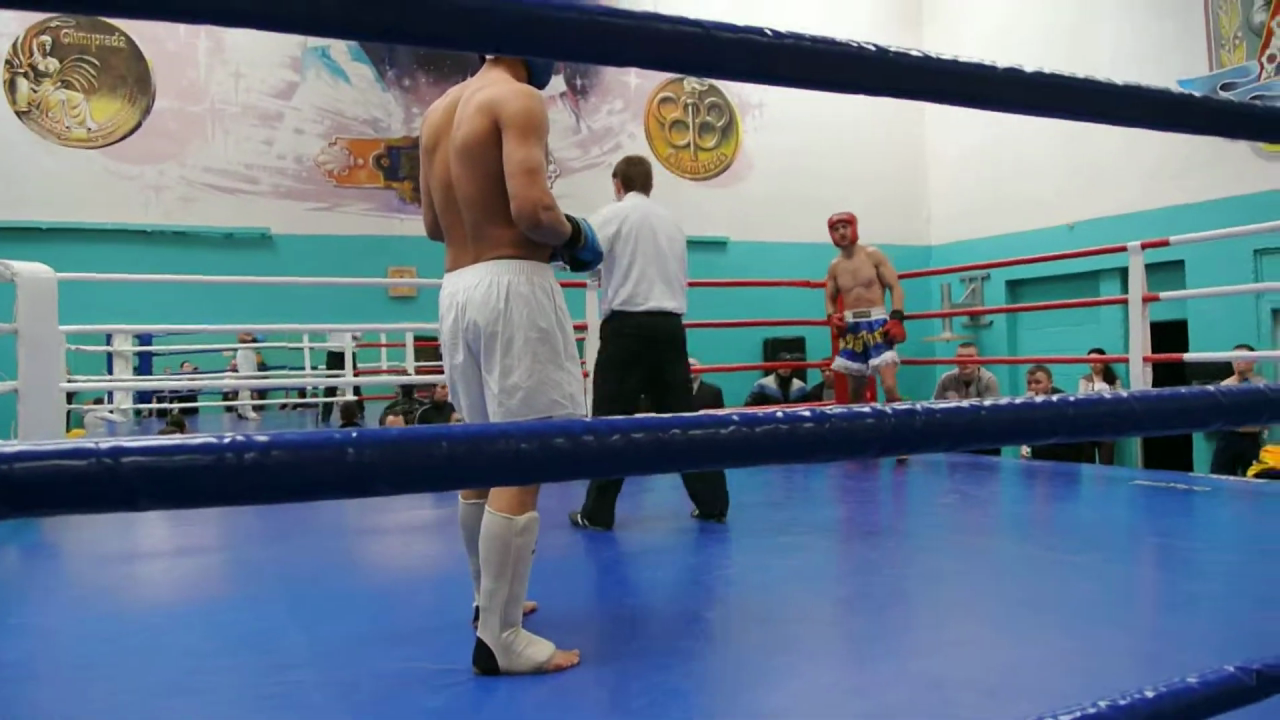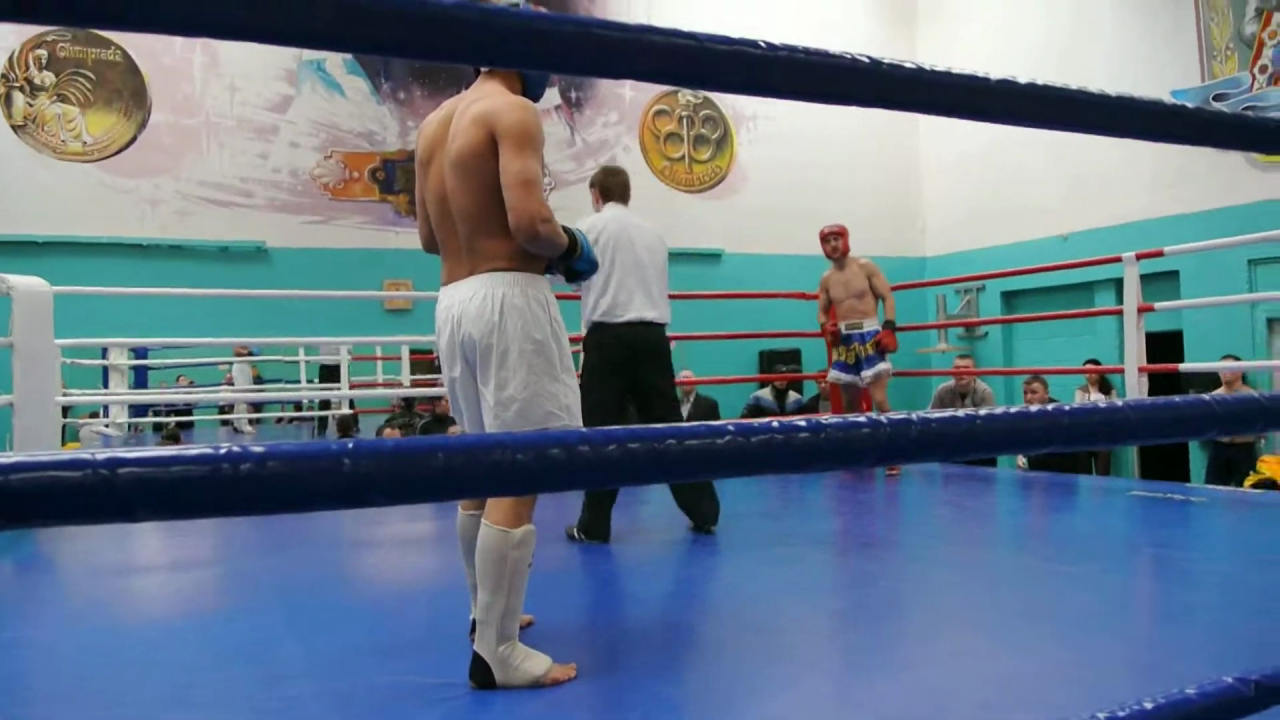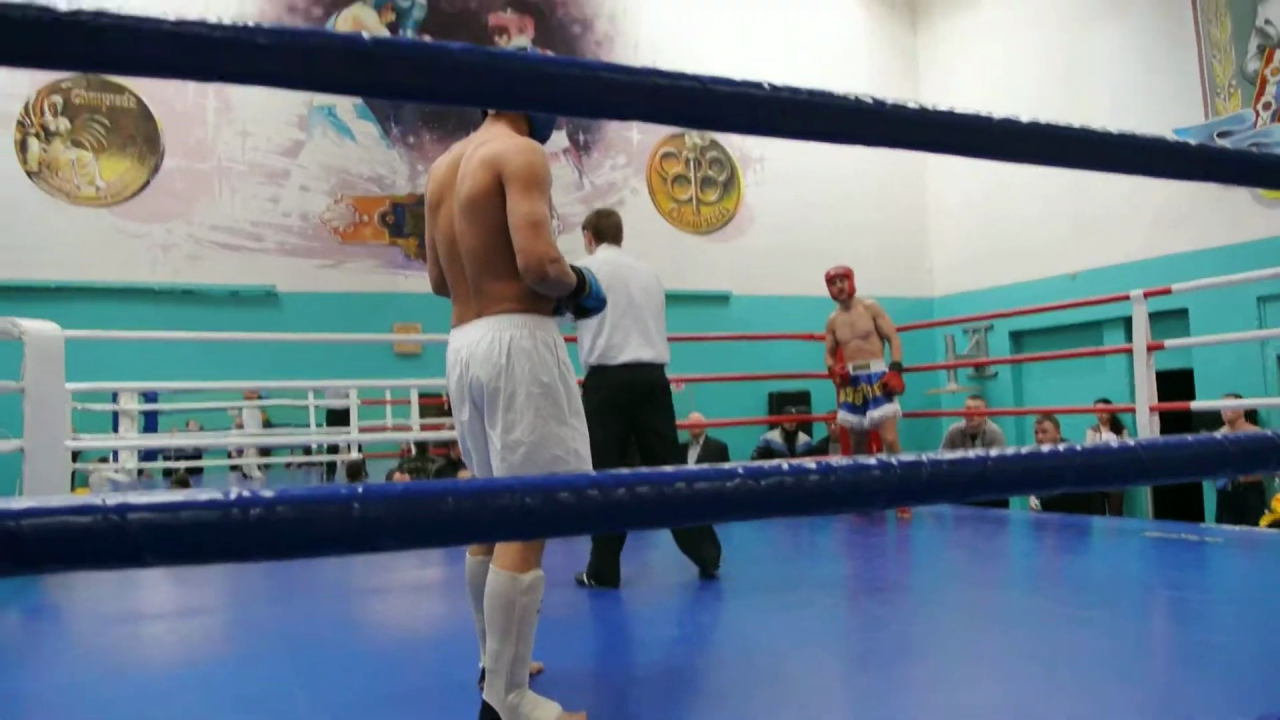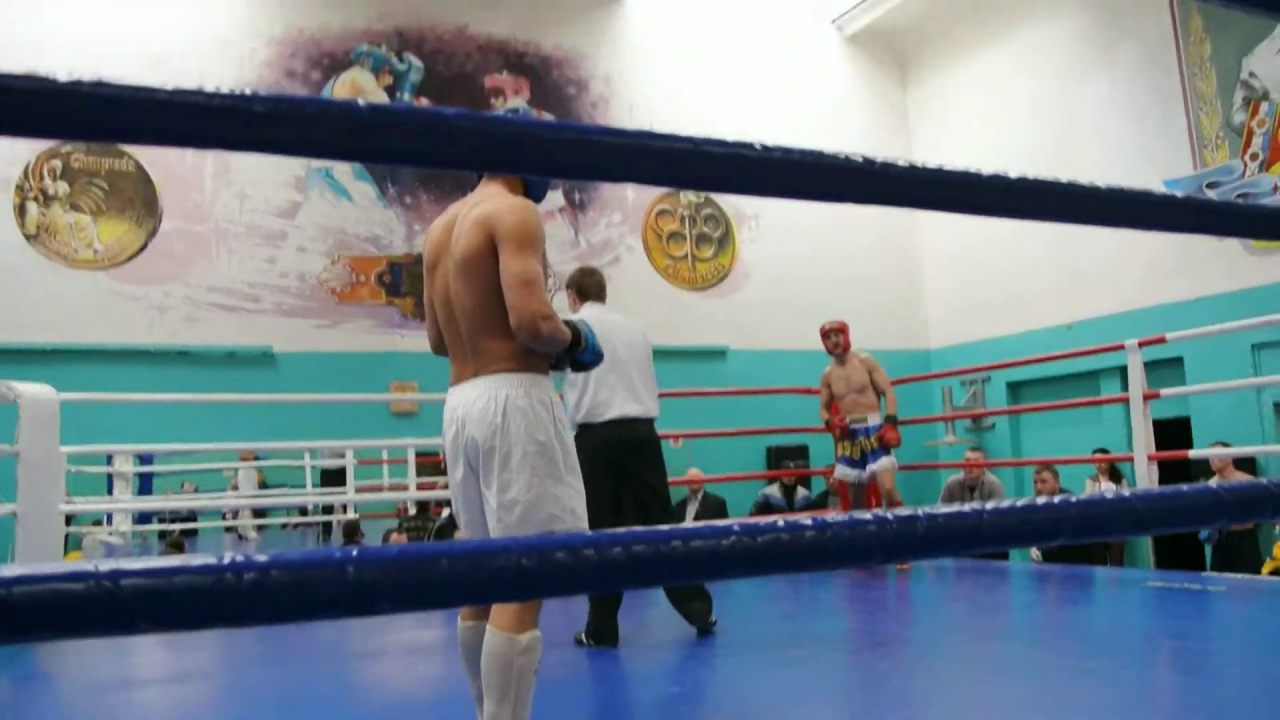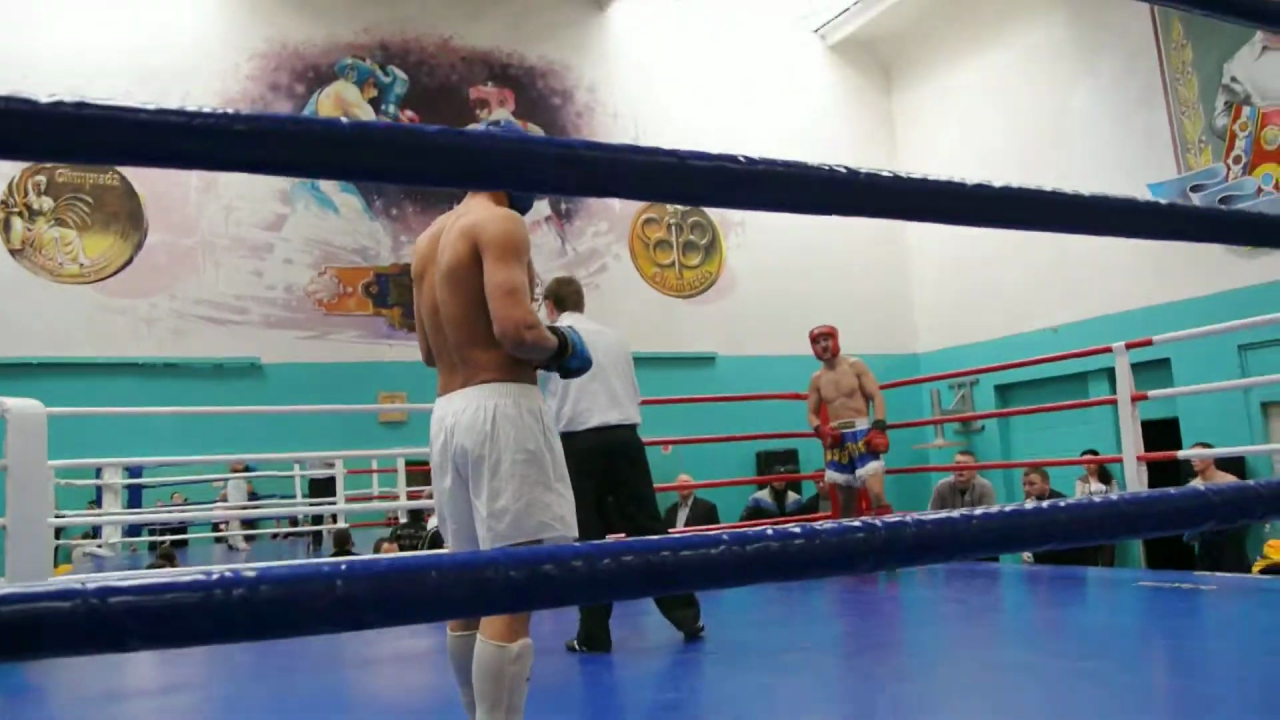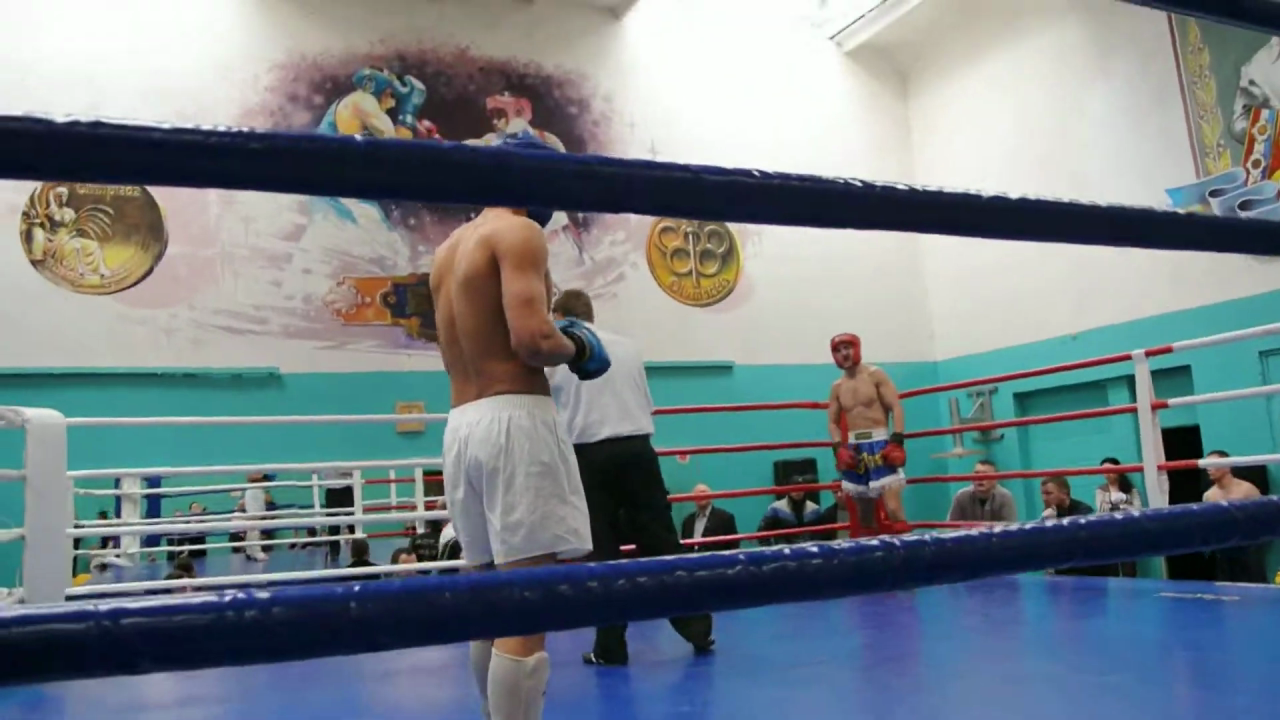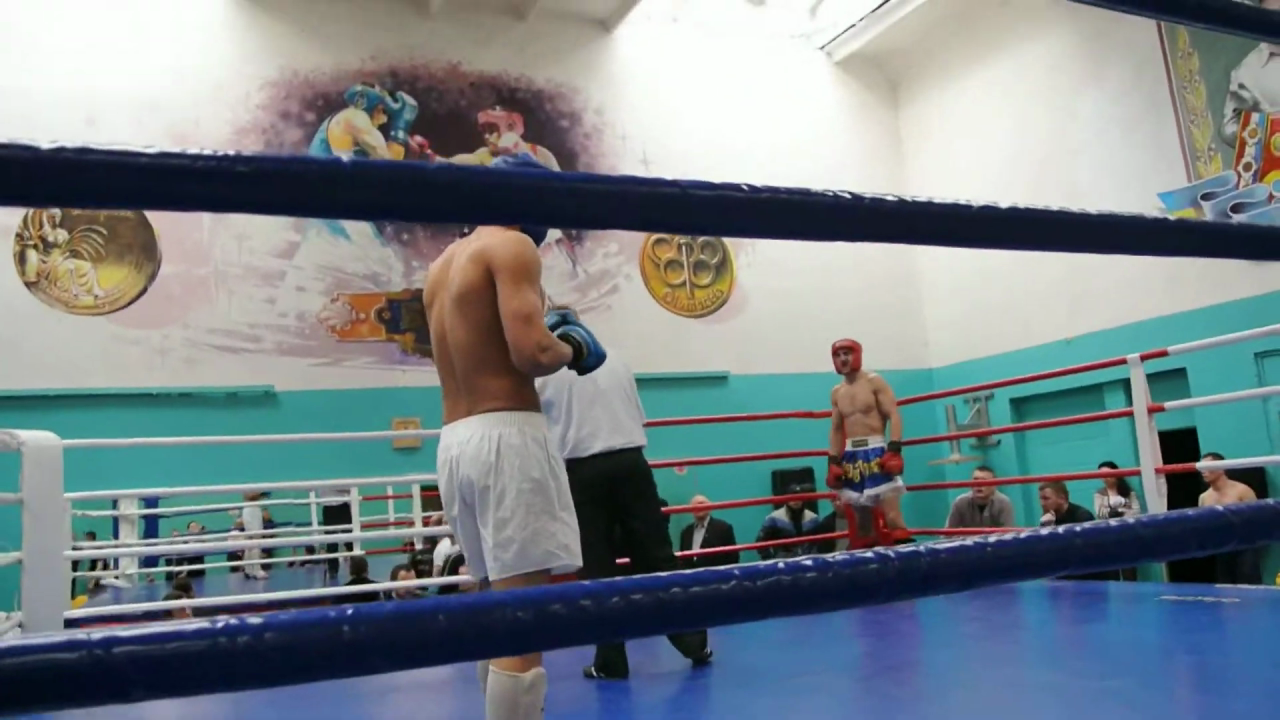
dt=0.1s
person 1, frame 1
left shoulder: (438, 111)
right shoulder: (519, 98)
right elbow: (533, 209)
right wrist: (573, 233)
left hip: (459, 288)
right hip: (513, 286)
left ankle: (491, 600)
right ankle: (499, 639)
person 1, frame 2
left shoulder: (434, 124)
right shoulder: (514, 112)
right elbow: (531, 221)
right wrist: (568, 247)
left hip: (456, 301)
right hip: (509, 299)
left ankle: (487, 613)
right ankle: (496, 652)
person 1, frame 3
left shoulder: (444, 166)
right shoulder: (521, 153)
right elbow: (539, 263)
right wrist: (578, 285)
left hip: (464, 344)
right hip: (518, 341)
left ankle: (496, 662)
person 1, frame 4
left shoulder: (440, 227)
right shoulder: (515, 212)
right elbow: (532, 319)
right wrist: (572, 339)
left hip: (461, 404)
right hip: (514, 401)
person 1, frame 5
left shoulder: (428, 240)
right shoulder: (500, 223)
right elbow: (515, 328)
right wrist: (559, 344)
left hip: (449, 414)
right hip: (503, 409)
person 1, frame 6
left shoulder: (448, 249)
right shoulder: (517, 232)
right elbow: (533, 338)
right wrist: (576, 346)
left hip: (463, 427)
right hip: (516, 421)
person 1, frame 7
left shoulder: (441, 266)
right shoulder: (512, 246)
right elbow: (532, 352)
left wrist: (550, 341)
right wrist: (573, 349)
left hip: (456, 443)
right hip: (508, 438)
person 2, frame 1
left shoulder: (614, 214)
right shoulder: (672, 223)
left hip: (627, 325)
right hip: (669, 324)
left knee: (612, 418)
right knee: (683, 415)
left ankle: (597, 512)
right ankle: (712, 501)
person 2, frame 2
left shoulder: (591, 227)
right shoulder: (653, 233)
left hip: (609, 336)
right hip: (652, 335)
left knee: (599, 430)
right knee: (667, 425)
left ankle: (594, 524)
right ankle: (704, 511)
person 2, frame 3
left shoulder: (586, 269)
right shoulder: (648, 273)
left hip: (608, 378)
right hip: (651, 376)
left knee: (605, 475)
right knee: (670, 467)
left ankle: (603, 570)
right ankle: (706, 554)
person 2, frame 4
right shoulder: (635, 329)
left hip: (596, 437)
right hip: (642, 432)
left knee: (598, 532)
right knee: (661, 523)
left ankle: (602, 628)
right ankle: (699, 610)
person 2, frame 5
right shoulder: (614, 337)
left hip: (580, 444)
right hip: (624, 439)
left knee: (587, 540)
right knee: (648, 529)
left ankle: (593, 634)
right ankle: (687, 616)
person 2, frame 6
right shoulder: (626, 348)
right elbow: (646, 403)
left hip: (591, 456)
right hip: (637, 449)
left knee: (600, 553)
right knee: (661, 544)
left ankle: (610, 646)
right ankle: (698, 627)
person 2, frame 7
left shoulder: (548, 370)
right shoulder: (616, 361)
right elbow: (638, 416)
left hip: (584, 472)
right hip: (631, 463)
left knee: (596, 566)
right knee: (657, 556)
left ankle: (610, 661)
right ankle: (694, 643)
person 3, frame 1
left shoulder: (873, 255)
right shoulder: (834, 268)
left elbow: (895, 287)
right elbow: (830, 300)
left wrist: (897, 319)
right wrist: (832, 317)
left hip: (877, 325)
right hip: (851, 329)
left knee: (889, 385)
right knee: (856, 390)
person 3, frame 2
left shoulder: (865, 266)
right shoulder: (826, 279)
left elbow: (887, 297)
right elbow: (822, 311)
left wrist: (889, 328)
right wrist: (825, 327)
left hip: (870, 334)
right hip: (843, 339)
left knee: (879, 399)
right knee: (848, 402)
person 3, frame 3
left shoulder: (872, 308)
right shoulder: (833, 321)
left elbow: (893, 340)
right elbow: (829, 353)
left wrist: (896, 371)
right wrist: (833, 369)
left hip: (877, 377)
right hip: (851, 382)
left knee: (889, 439)
person 3, frame 4
left shoulder: (865, 361)
right shoulder: (828, 375)
left elbow: (888, 392)
right elbow: (824, 408)
left wrist: (891, 424)
right wrist: (831, 423)
left hip: (874, 430)
right hip: (849, 435)
left knee: (887, 489)
person 3, frame 5
left shoulder: (855, 366)
right shoulder: (817, 379)
left elbow: (877, 397)
right elbow: (812, 413)
left wrist: (879, 429)
right wrist: (821, 430)
left hip: (861, 435)
right hip: (837, 440)
left knee: (876, 493)
right knee: (846, 503)
person 3, frame 6
left shoulder: (875, 375)
right shoulder: (837, 387)
left elbow: (896, 408)
right elbow: (833, 422)
left wrist: (897, 442)
right wrist: (839, 448)
left hip: (879, 445)
right hip: (854, 449)
left knee: (893, 509)
person 3, frame 7
left shoulder: (874, 381)
right shoulder: (836, 393)
left elbow: (894, 416)
right elbow: (836, 430)
left wrist: (894, 451)
right wrist: (833, 462)
left hip: (876, 453)
right hip: (851, 457)
left knee: (893, 517)
